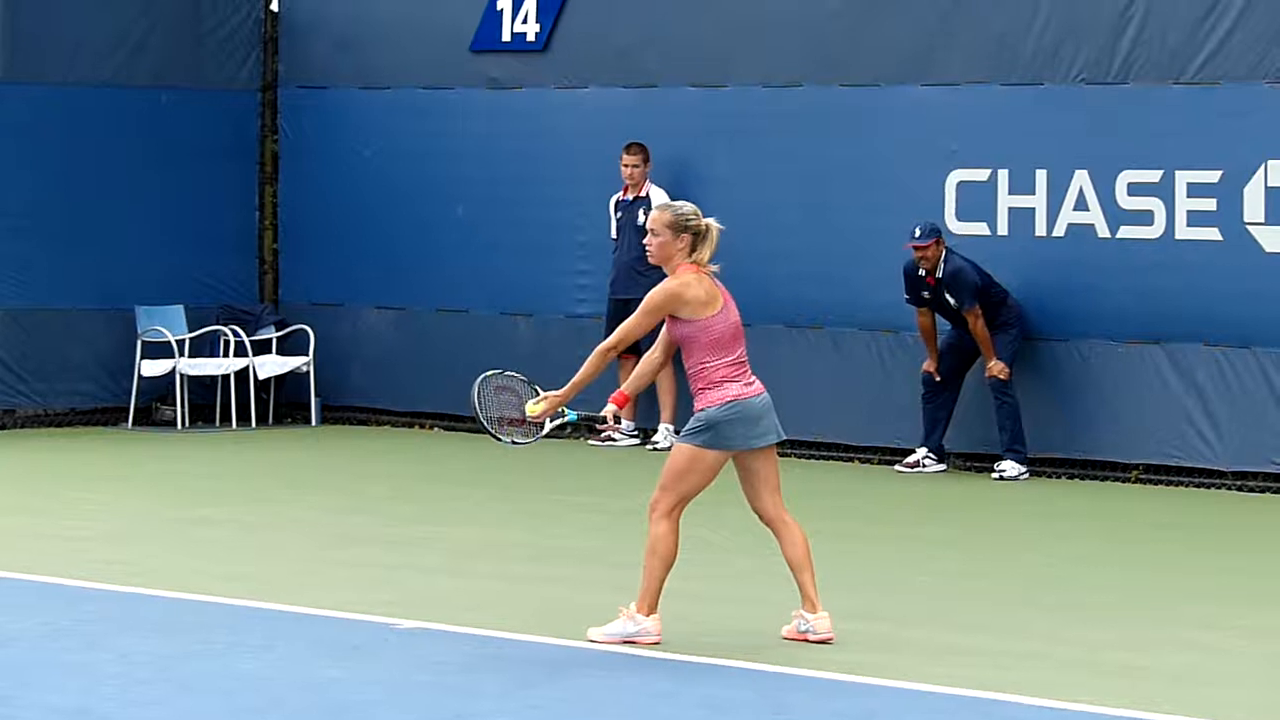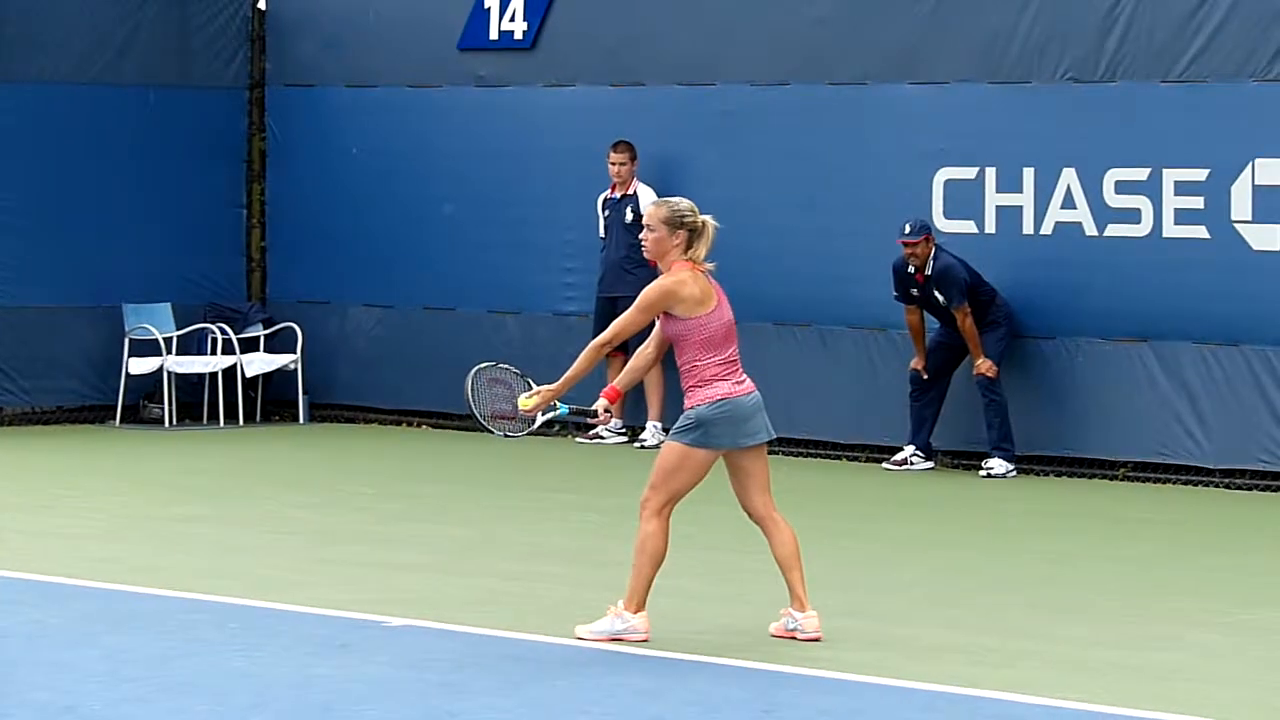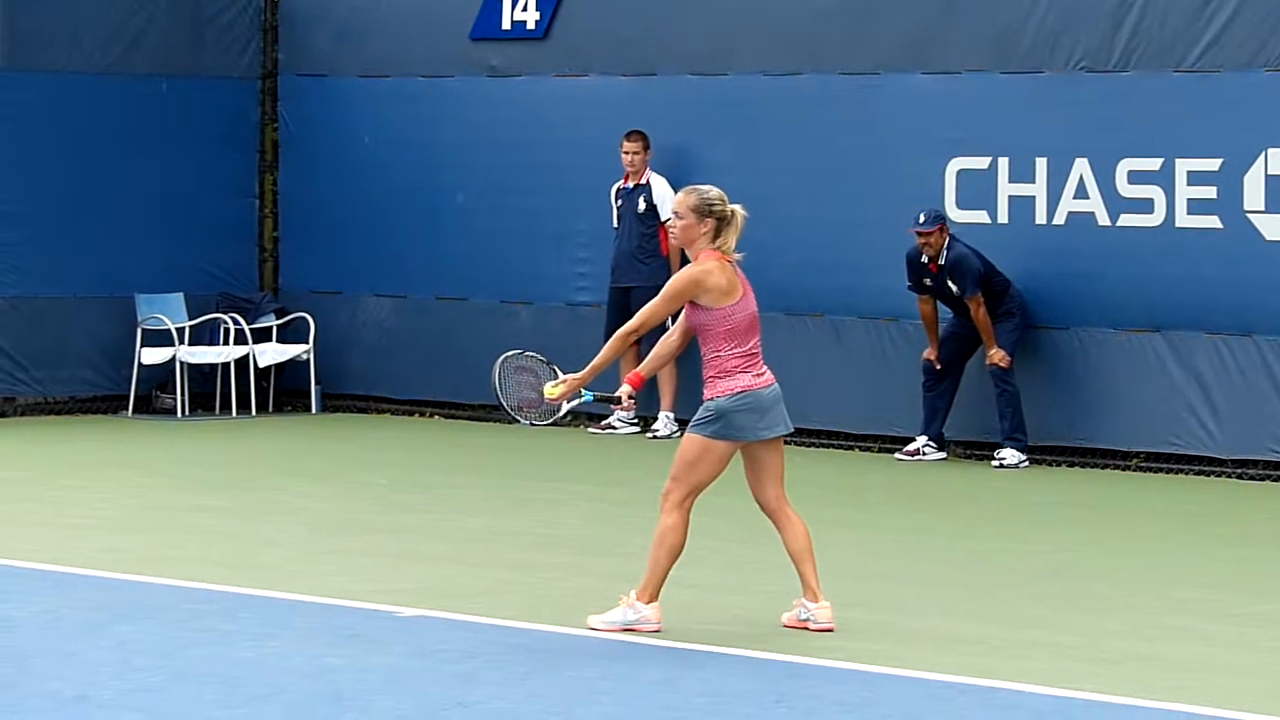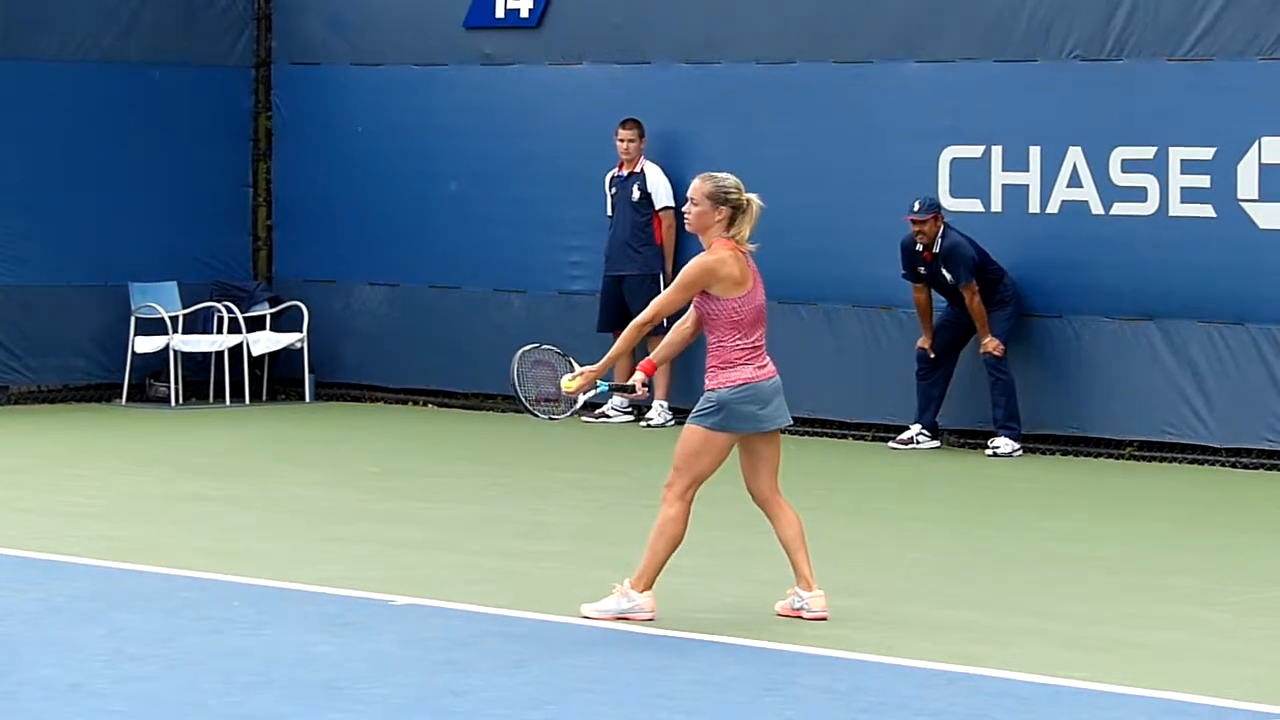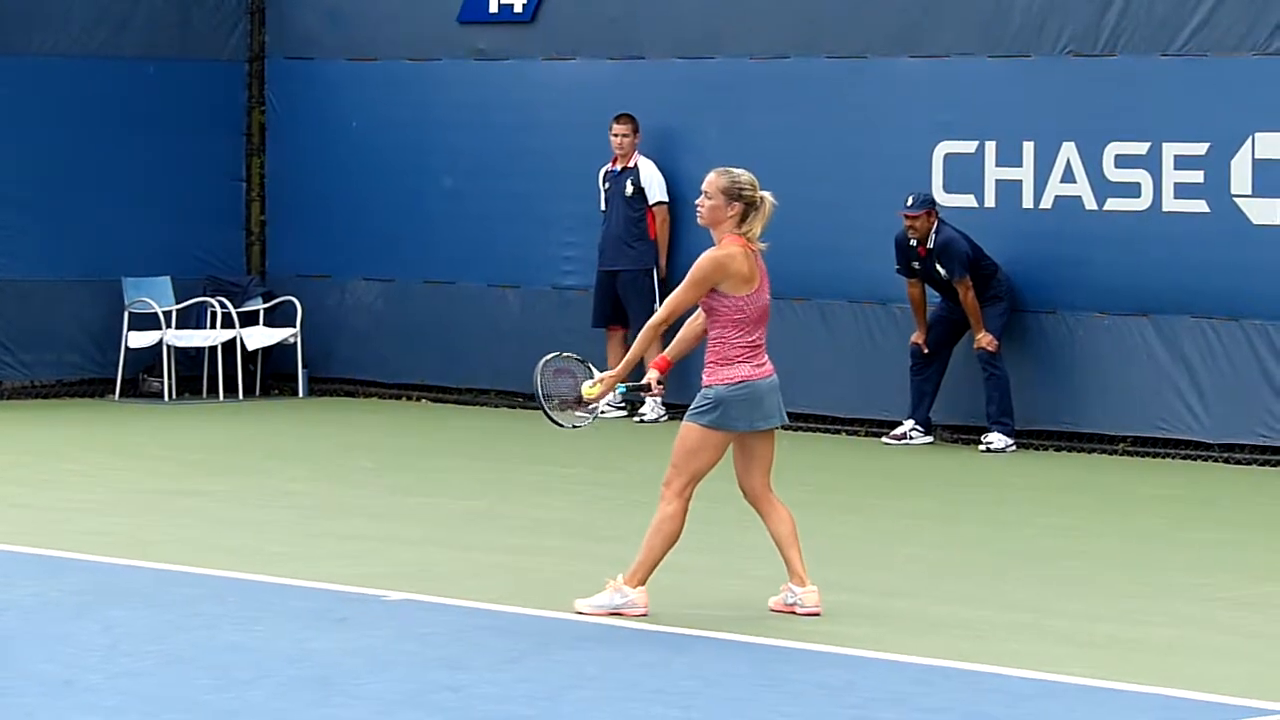
dt=1s
person 1, frame 1
left shoulder: (676, 288)
right shoulder: (699, 281)
left elbow: (611, 346)
right elbow: (659, 354)
left wrist: (564, 395)
right wrist: (619, 400)
left hip: (720, 412)
right hip: (753, 404)
left knee: (662, 509)
right knee: (773, 511)
left ankle: (643, 617)
right ankle: (814, 615)
person 1, frame 2
left shoulder: (672, 285)
right shoulder: (694, 278)
left elbow: (605, 342)
right elbow: (652, 349)
left wrist: (557, 390)
right wrist: (611, 394)
left hip: (710, 410)
right hip: (743, 402)
left knee: (653, 507)
right knee: (763, 510)
left ankle: (631, 615)
right ankle: (802, 613)
person 1, frame 3
left shoulder: (699, 274)
right shoulder: (722, 267)
left elbow: (631, 330)
right elbow: (677, 336)
left wrist: (583, 377)
right wrist: (635, 380)
left hip: (730, 402)
right hip: (762, 394)
left knee: (675, 499)
right knee: (775, 503)
left ankle: (643, 605)
right ankle: (815, 604)
person 1, frame 4
left shoulder: (711, 262)
right shoulder: (736, 256)
left elbow: (646, 320)
right elbow: (690, 323)
left wrist: (599, 369)
right wrist: (647, 368)
left hip: (730, 393)
right hip: (762, 386)
left knee: (676, 492)
right knee: (767, 494)
left ankle: (636, 593)
right ankle: (809, 592)
person 1, frame 5
left shoulder: (720, 257)
right shoulder: (747, 253)
left elbow: (660, 319)
right elbow: (702, 319)
left wrist: (619, 372)
right wrist: (661, 365)
left hip: (728, 390)
right hip: (760, 385)
left knee: (674, 490)
right knee: (759, 492)
left ankle: (630, 590)
right ankle: (802, 588)
person 2, frame 1
left shoulder: (657, 197)
right shoulder: (616, 201)
right wrist: (619, 275)
left hip: (650, 290)
right hip: (619, 290)
right knee: (625, 356)
left ankle: (666, 428)
right ankle: (626, 427)
person 2, frame 2
left shoulder: (644, 196)
right shoulder: (603, 200)
right wrist: (608, 276)
left hip: (638, 289)
right hip: (608, 289)
right knee: (614, 354)
left ankle: (654, 427)
right ankle: (614, 424)
person 2, frame 3
left shoulder: (658, 186)
right shoulder: (617, 190)
left wrist: (675, 279)
right wrist: (620, 268)
left hip: (651, 281)
right hip: (620, 280)
left knee: (659, 346)
right knee: (627, 345)
left ankle: (667, 417)
right ankle: (626, 414)
person 2, frame 4
left shoulder: (653, 175)
right shoulder: (611, 178)
left elbow: (668, 222)
left wrist: (668, 266)
right wrist: (614, 257)
left hip: (645, 270)
right hip: (615, 268)
left knee: (654, 334)
right knee: (620, 334)
left ankle: (661, 406)
right ankle: (620, 404)
person 2, frame 5
left shoulder: (647, 170)
right shoulder: (605, 173)
left elbow: (662, 217)
left wrist: (662, 261)
right wrist: (608, 252)
left hip: (639, 265)
right hip: (608, 264)
right knee: (614, 329)
left ankle: (654, 401)
right ankle: (613, 398)
person 3, frame 1
left shoulder: (958, 271)
right shoulder: (912, 270)
left elbow: (975, 319)
right elbow: (924, 314)
left wrist: (991, 361)
right wrist: (932, 357)
left hip: (1001, 322)
right hip: (963, 327)
left knee: (998, 380)
right knee: (933, 379)
left ankle: (1015, 460)
right ankle: (931, 453)
person 3, frame 2
left shoulder: (947, 268)
right shoulder: (901, 268)
left elbow: (964, 316)
right elbow: (913, 312)
left wrist: (979, 359)
right wrist: (920, 355)
left hip: (990, 321)
right hip: (952, 325)
left knee: (986, 378)
right knee: (921, 377)
left ankle: (1002, 458)
right ankle: (918, 451)
person 3, frame 3
left shoulder: (961, 258)
right shoulder: (915, 258)
left elbow: (977, 306)
right elbow: (926, 302)
left wrist: (991, 348)
right wrist: (933, 346)
left hip: (1004, 312)
right hip: (965, 316)
left knee: (999, 368)
right knee: (934, 367)
left ankle: (1014, 448)
right ankle: (931, 441)
person 3, frame 4
left shoulder: (955, 247)
right shoulder: (910, 246)
left elbow: (972, 295)
right elbow: (921, 291)
left wrist: (986, 337)
right wrist: (927, 335)
left hip: (998, 300)
right hip: (959, 305)
left knee: (993, 357)
right knee: (928, 355)
left ankle: (1008, 437)
right ankle: (925, 430)
person 3, frame 5
left shoulder: (949, 242)
right shoulder: (903, 241)
left elbow: (966, 290)
right elbow: (915, 286)
left wrist: (979, 333)
right wrist: (921, 330)
left hip: (991, 295)
right hip: (952, 300)
left knee: (987, 353)
right knee: (921, 351)
left ankle: (1001, 432)
right ankle: (918, 425)
